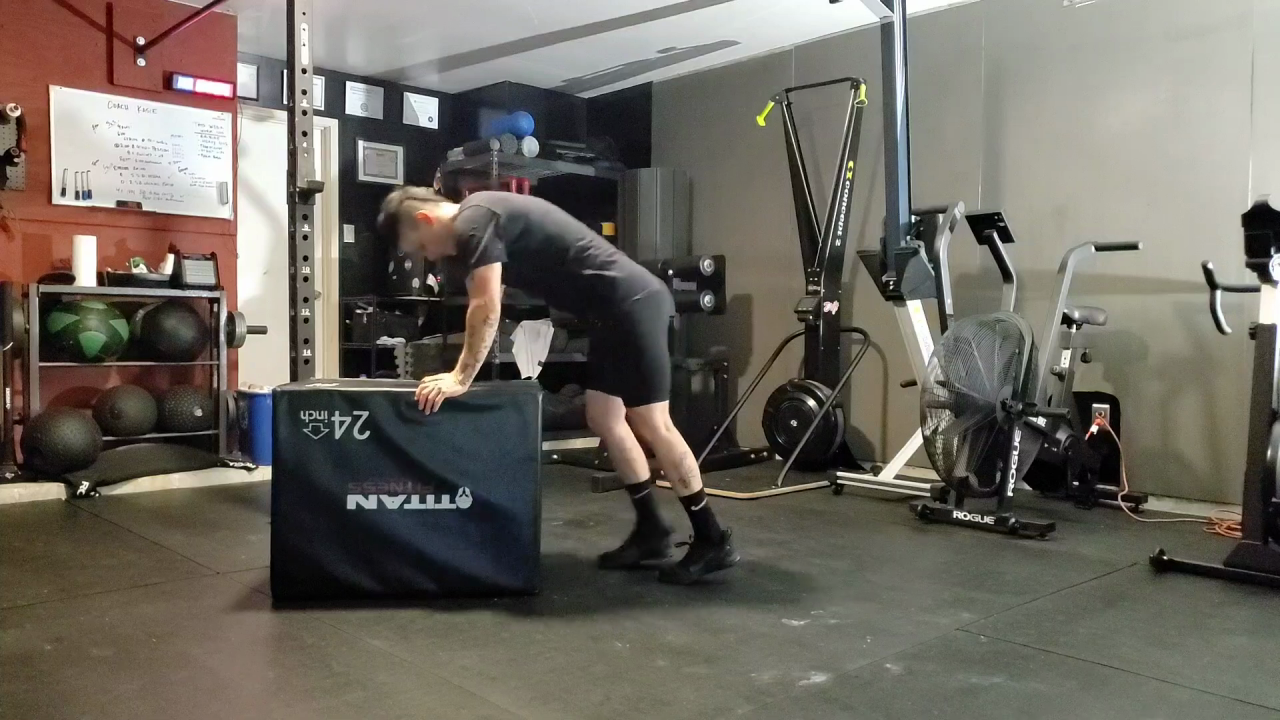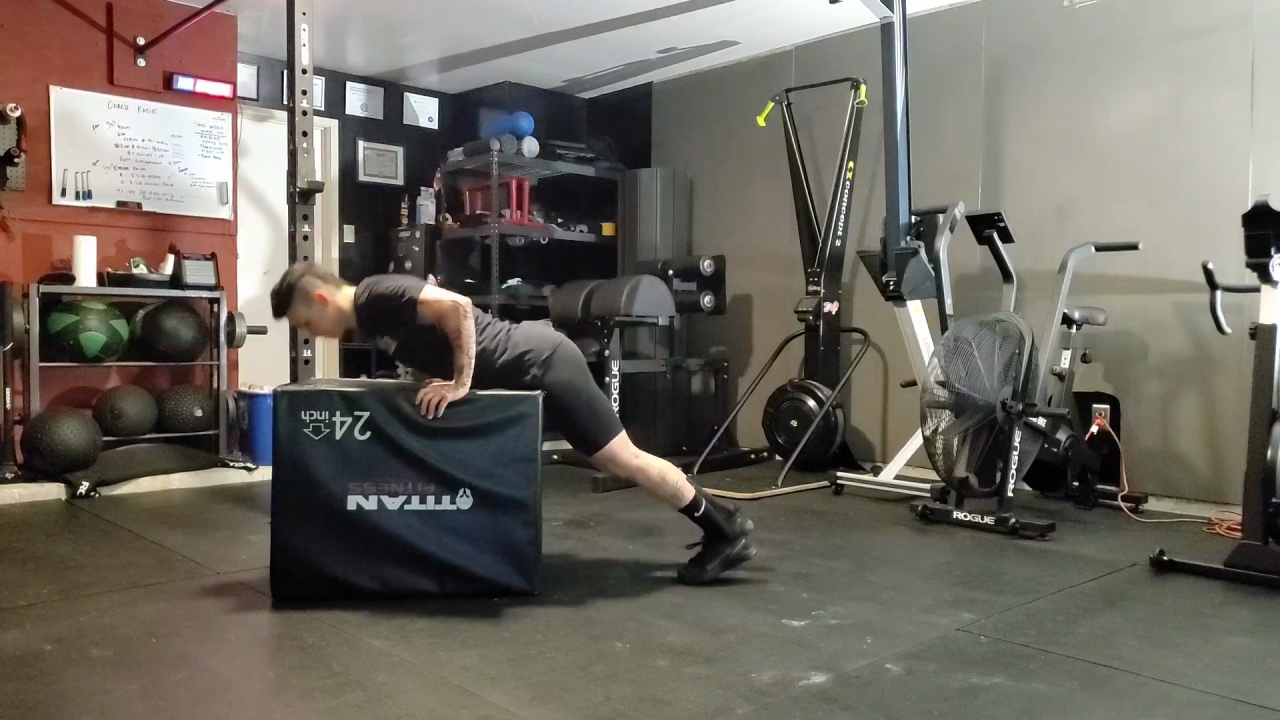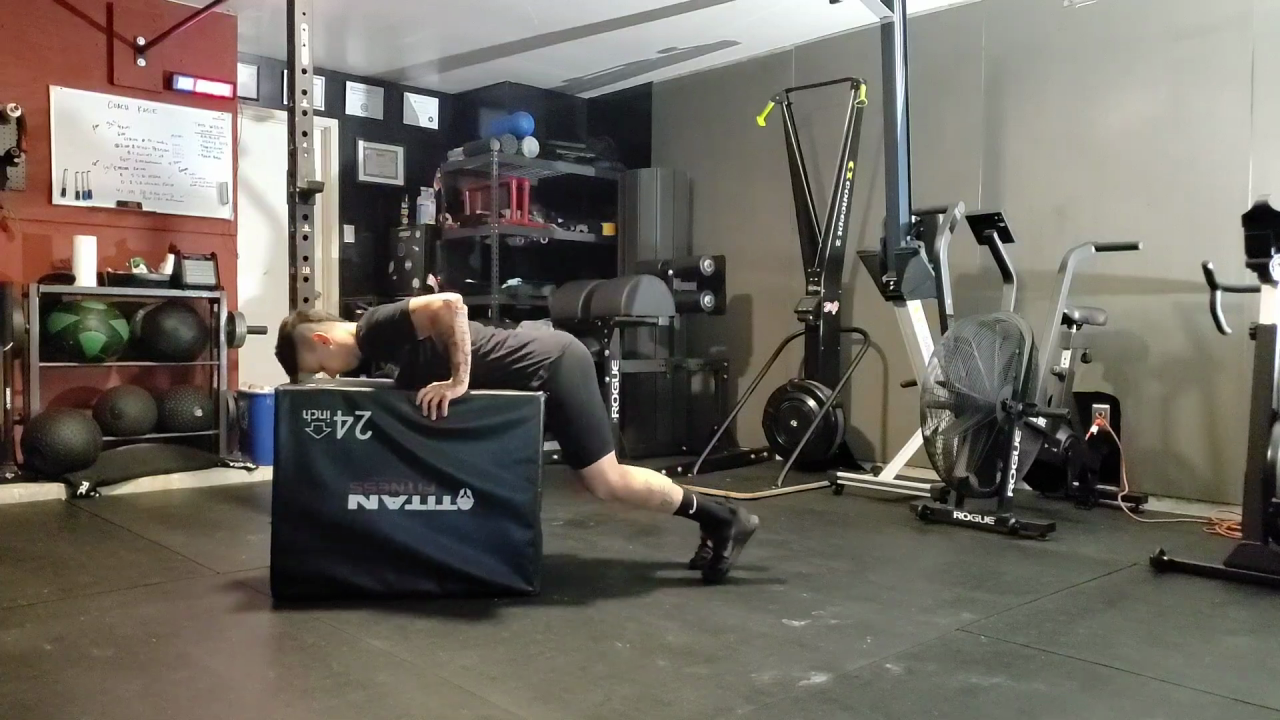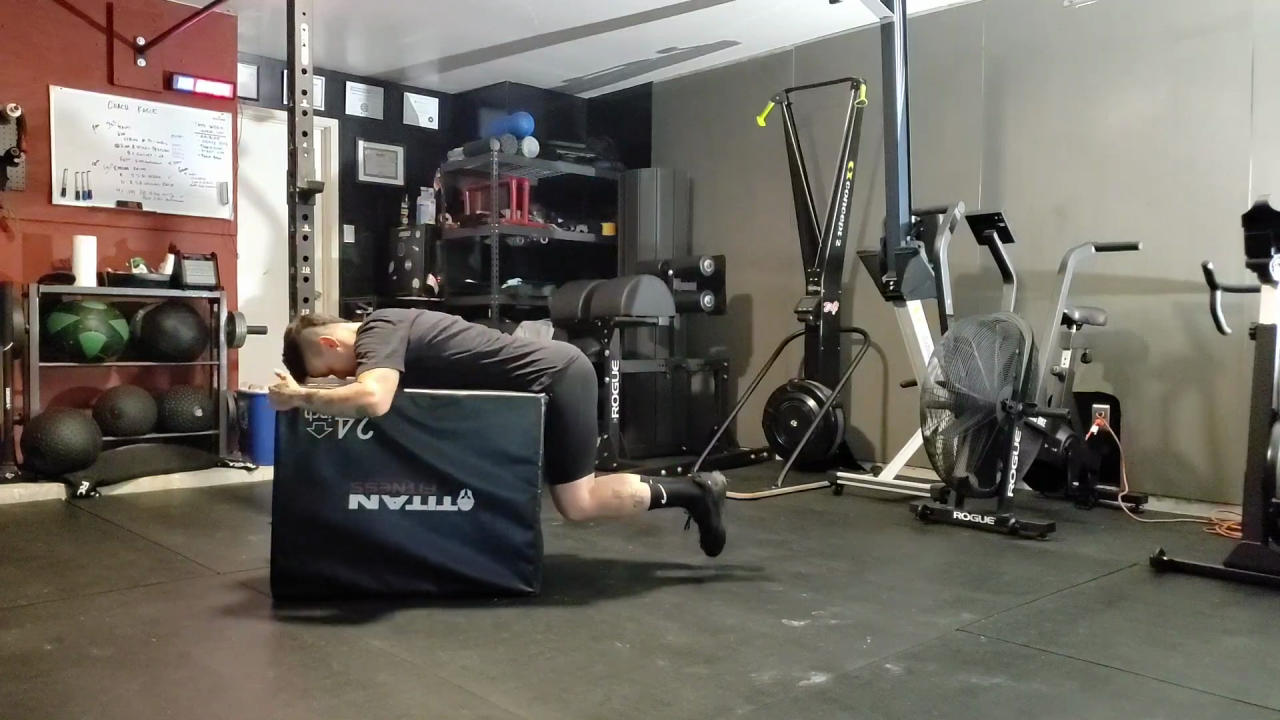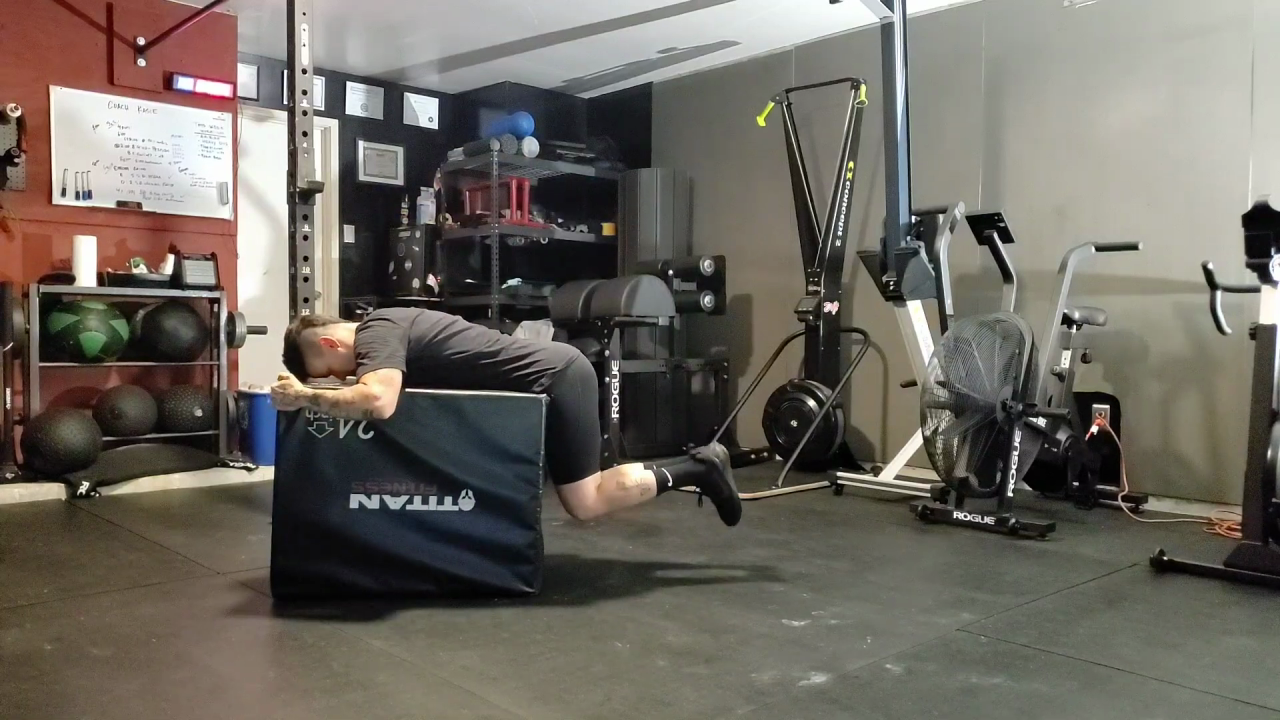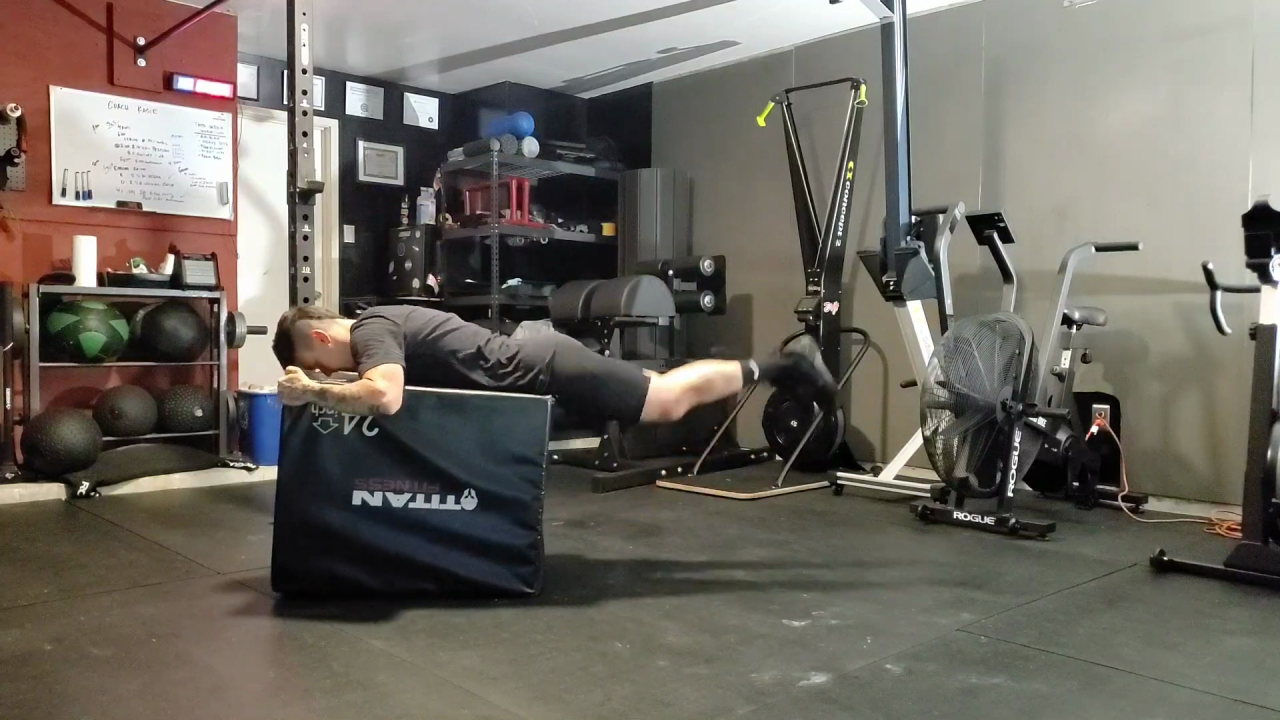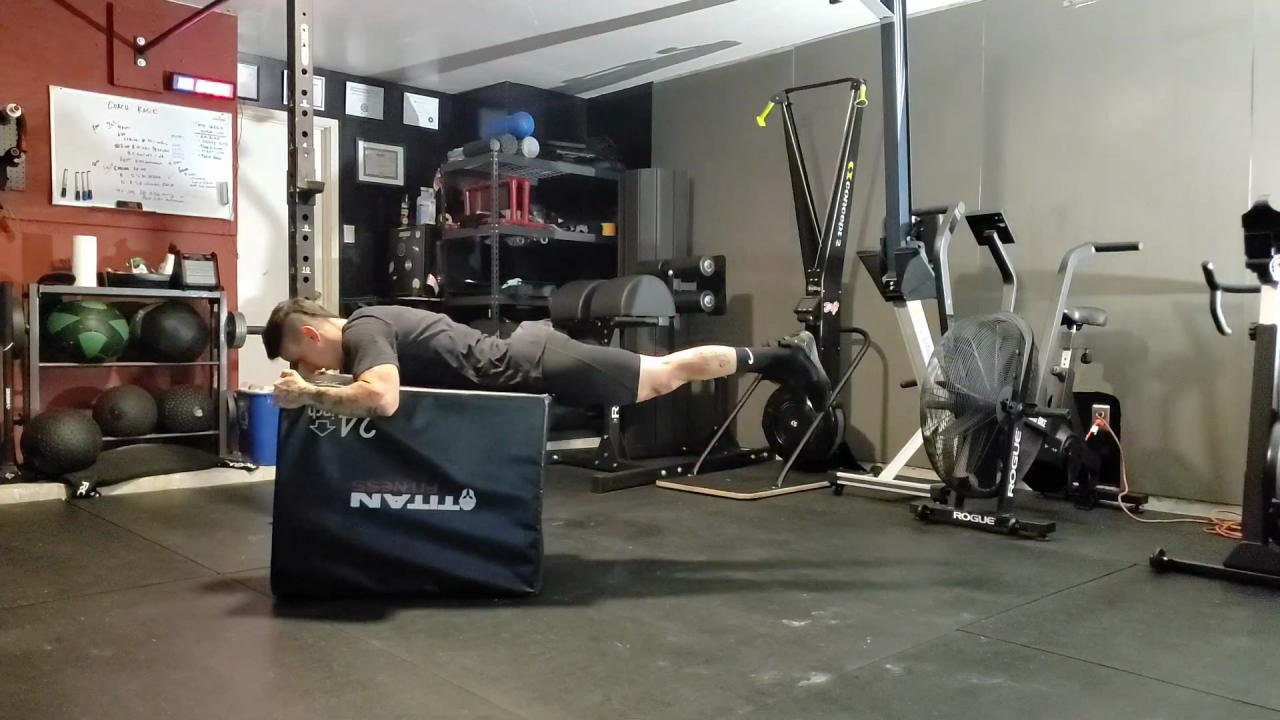
dt=0.7s
person 1, frame 1
left shoulder: (471, 221)
right shoulder: (480, 216)
left elbow: (486, 308)
right elbow: (486, 307)
left wrist: (462, 378)
right wrist: (464, 371)
left hip: (631, 300)
right hip: (617, 305)
left knee: (650, 425)
right knee: (602, 418)
left ankle: (713, 540)
right ankle: (650, 530)
person 1, frame 2
left shoulder: (374, 296)
right shoulder: (374, 311)
left elbow: (457, 309)
left wrist: (460, 384)
right wrist: (444, 379)
left hip: (540, 364)
right hip: (535, 362)
left knee: (621, 457)
right knee: (615, 460)
left ankle: (725, 531)
right ankle: (719, 523)
person 1, frame 3
left shoulder: (375, 328)
right shoulder: (379, 351)
left elbow: (448, 304)
left wrist: (458, 381)
left hip: (553, 365)
right hip: (548, 366)
left knee: (604, 481)
right knee: (600, 476)
left ankle: (725, 519)
right ankle: (715, 518)
person 1, frame 4
left shoulder: (378, 332)
right shoulder: (386, 328)
left elbow: (373, 401)
left wrist: (300, 397)
left hip: (556, 378)
right hip: (554, 372)
left knee: (577, 503)
right knee: (578, 492)
left ankle: (695, 492)
right ankle: (690, 491)
person 1, frame 5
left shoulder: (375, 332)
right shoulder: (387, 328)
left elbow: (379, 402)
right elbow: (385, 389)
left wrist: (304, 397)
right wrist: (317, 392)
left hip: (555, 379)
right hip: (553, 374)
left knee: (584, 503)
right knee: (584, 490)
left ankle: (696, 469)
right ankle: (694, 467)
person 1, frame 6
left shoulder: (371, 330)
right shoulder: (380, 324)
left elbow: (386, 399)
right elbow: (383, 386)
left wrist: (312, 393)
right wrist: (332, 387)
left hip: (542, 372)
right hip: (537, 364)
left knee: (669, 402)
right knee: (664, 397)
left ankle: (778, 369)
right ankle: (777, 367)
person 1, frame 7
left shoulder: (362, 332)
right shoulder: (370, 329)
left elbow: (382, 399)
right elbow: (382, 386)
left wrist: (306, 395)
right wrist: (313, 386)
left hip: (536, 368)
right hip: (525, 359)
left knee: (665, 375)
right knee: (663, 374)
left ankle: (778, 356)
right ankle: (779, 358)
